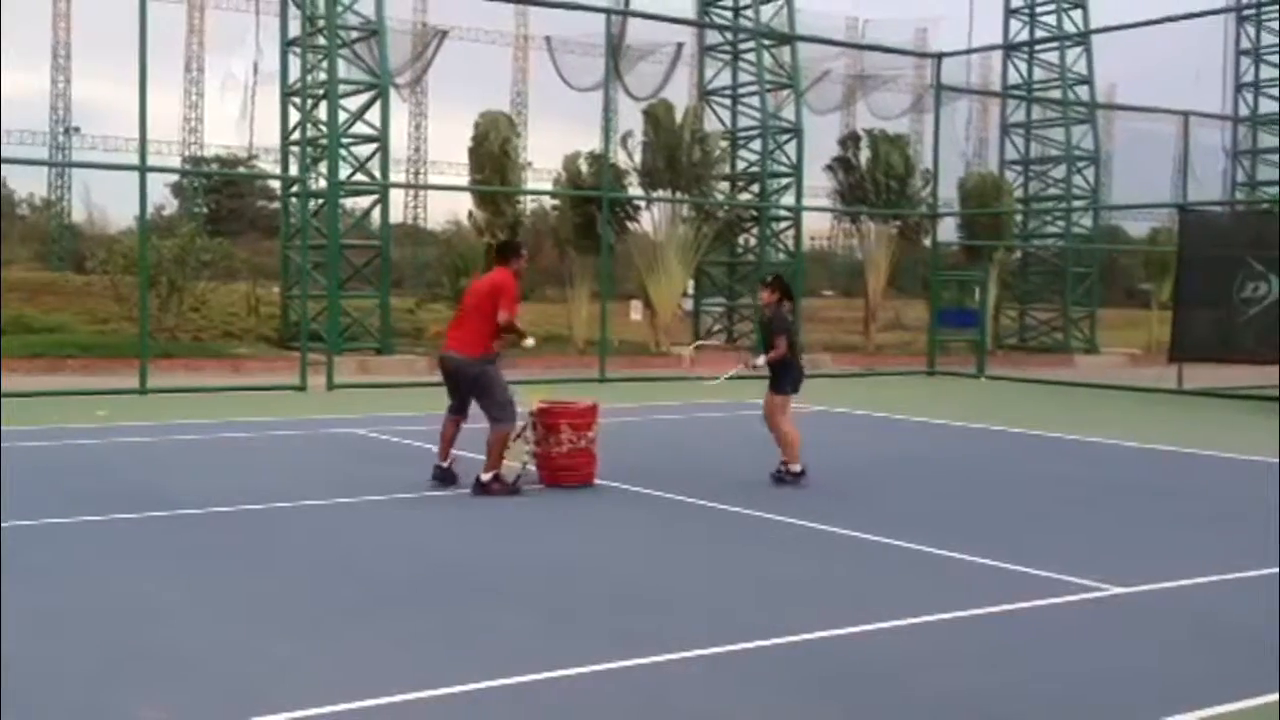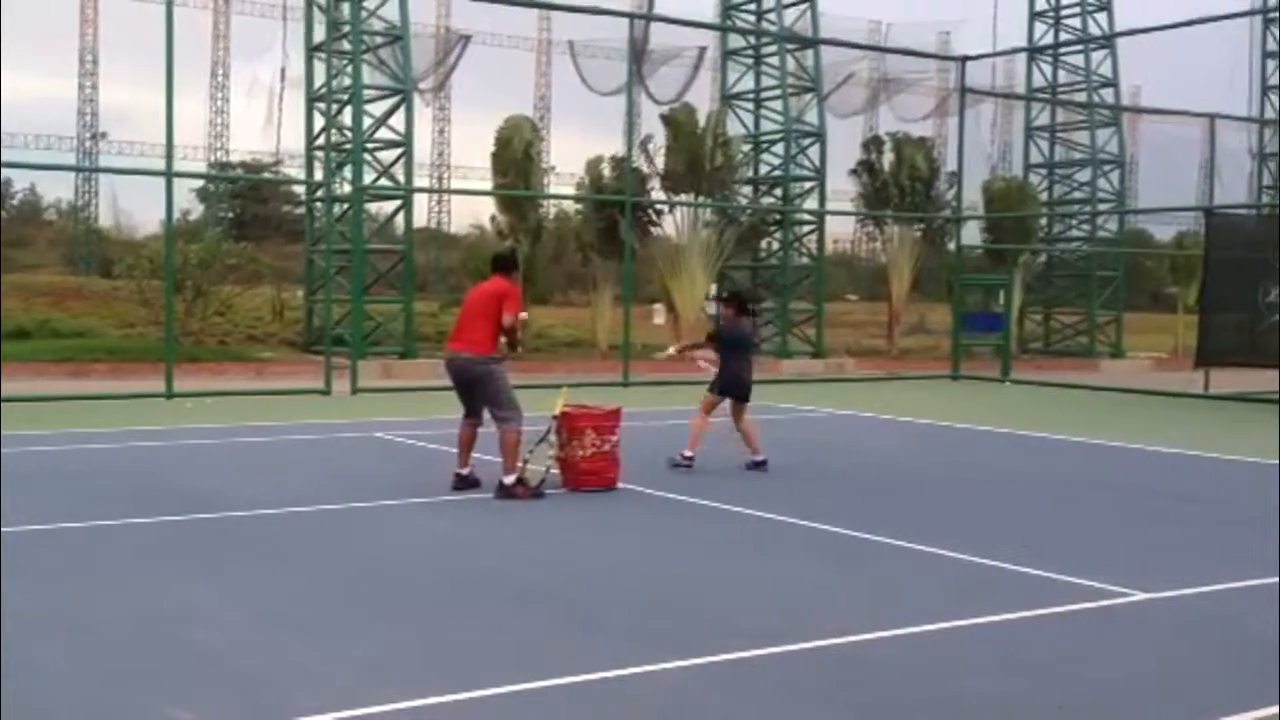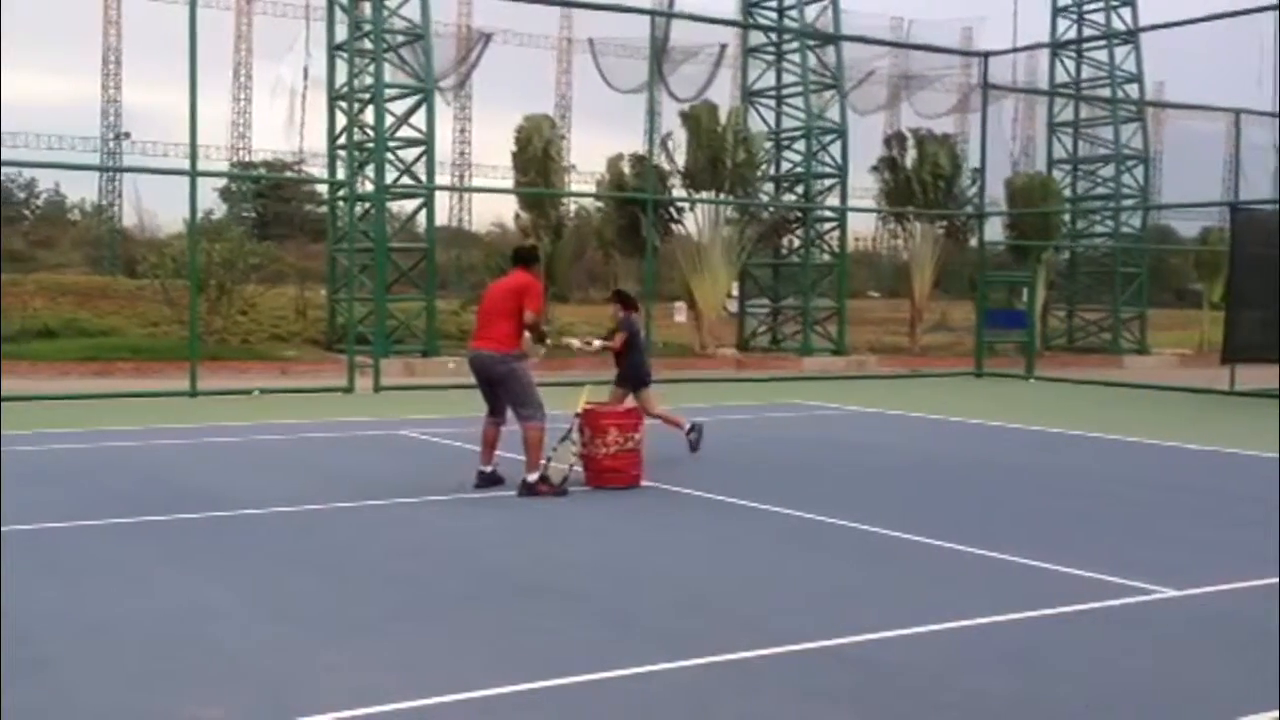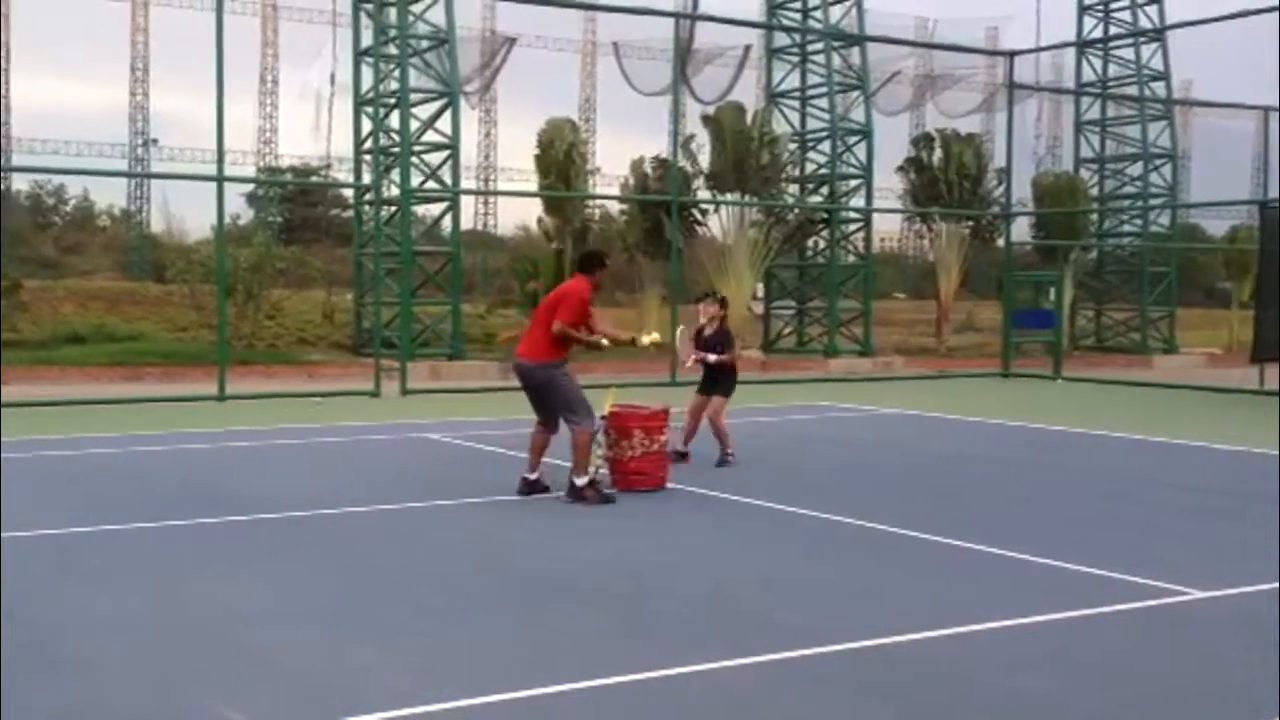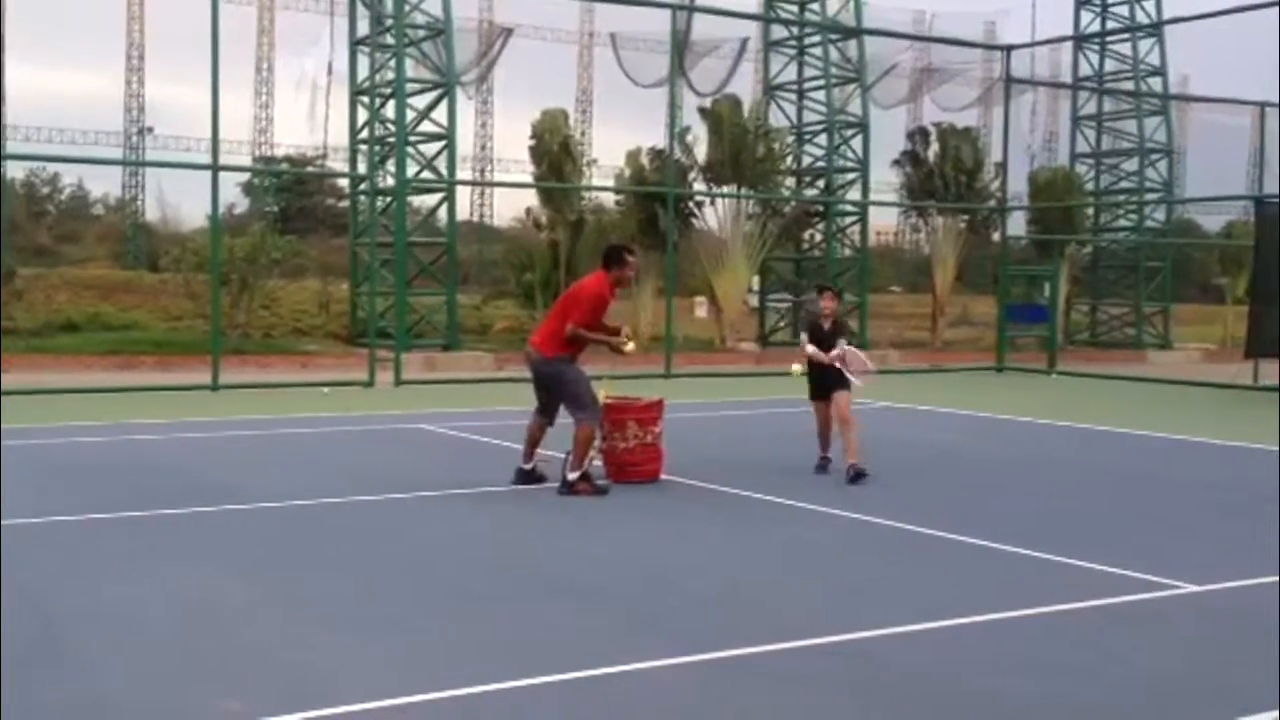
dt=1s
person 1, frame 1
left shoulder: (481, 280)
right shoulder: (508, 282)
right elbow: (503, 321)
left wrist: (511, 335)
right wrist: (519, 331)
left hip: (449, 353)
right hip: (476, 359)
left knee: (456, 410)
right knee: (504, 416)
left ankle: (442, 465)
right ankle: (488, 479)
person 1, frame 2
left shoulder: (476, 290)
right shoulder: (510, 289)
right elbow: (508, 323)
right wrist: (514, 342)
left hip: (454, 356)
right hip: (481, 359)
left knee: (471, 415)
right knee: (510, 417)
left ankle: (463, 474)
right ankle: (510, 481)
person 1, frame 3
left shoulder: (495, 285)
right shoulder: (531, 283)
right elbow: (529, 319)
right wrist: (540, 335)
left hip: (477, 353)
right hip: (503, 356)
left knee: (495, 412)
right knee: (533, 414)
left ankle: (486, 471)
right ankle: (533, 479)
person 1, frame 4
left shoulder: (571, 288)
right shoulder: (580, 292)
left elbow: (596, 328)
right elbow: (558, 329)
left wrist: (632, 339)
right wrist: (588, 342)
left hip: (525, 361)
right hip: (544, 364)
left knee: (547, 421)
right knee: (583, 420)
left ankle: (530, 478)
right ankle: (580, 484)
person 1, frame 5
left shoulder: (601, 287)
right shoulder: (594, 290)
left elbow: (593, 325)
right elbow: (571, 331)
left wrist: (617, 332)
right wrist: (607, 341)
left hip: (538, 352)
right hip: (554, 357)
left knee: (545, 412)
right knee: (589, 414)
left ankle: (526, 469)
right ankle: (574, 479)
person 2, frame 1
left shoulder: (777, 318)
right shoulder: (770, 316)
left elbow: (782, 350)
left wrist: (763, 360)
right wrist: (763, 358)
left hip: (788, 373)
right hip: (780, 373)
left knee: (780, 419)
right knee: (769, 414)
left ankle: (795, 468)
right ankle: (787, 462)
person 2, frame 2
left shoulder: (723, 329)
right shoulder: (747, 330)
left elbow: (700, 344)
left wrist: (677, 349)
left hip: (727, 377)
right hip: (745, 379)
left knee: (702, 413)
right knee: (740, 419)
left ankle: (688, 455)
right ankle: (759, 458)
person 2, frame 3
left shoulder: (626, 322)
right shoulder: (630, 321)
left elbow: (616, 345)
left wrist: (599, 344)
right wrist: (596, 344)
left hip: (630, 371)
right hip: (639, 369)
right knee: (650, 410)
right ankle: (689, 428)
person 2, frame 4
left shoulder: (724, 333)
right shoulder: (700, 332)
left elbow: (731, 357)
right elbow: (697, 352)
left wrist: (710, 357)
right wrist: (697, 357)
left hip: (725, 379)
right hip: (709, 377)
left knee: (714, 416)
right knee: (694, 414)
left ankle: (727, 451)
right ankle: (682, 449)
person 2, frame 5
left shoulder: (841, 326)
right shoulder: (811, 324)
left elbow: (841, 347)
right elbow: (805, 344)
left wrist: (834, 355)
right wrist: (815, 353)
left hip: (838, 377)
right hip: (817, 378)
left knee: (844, 416)
right knee: (824, 422)
left ankle: (853, 465)
right ankle: (825, 456)
